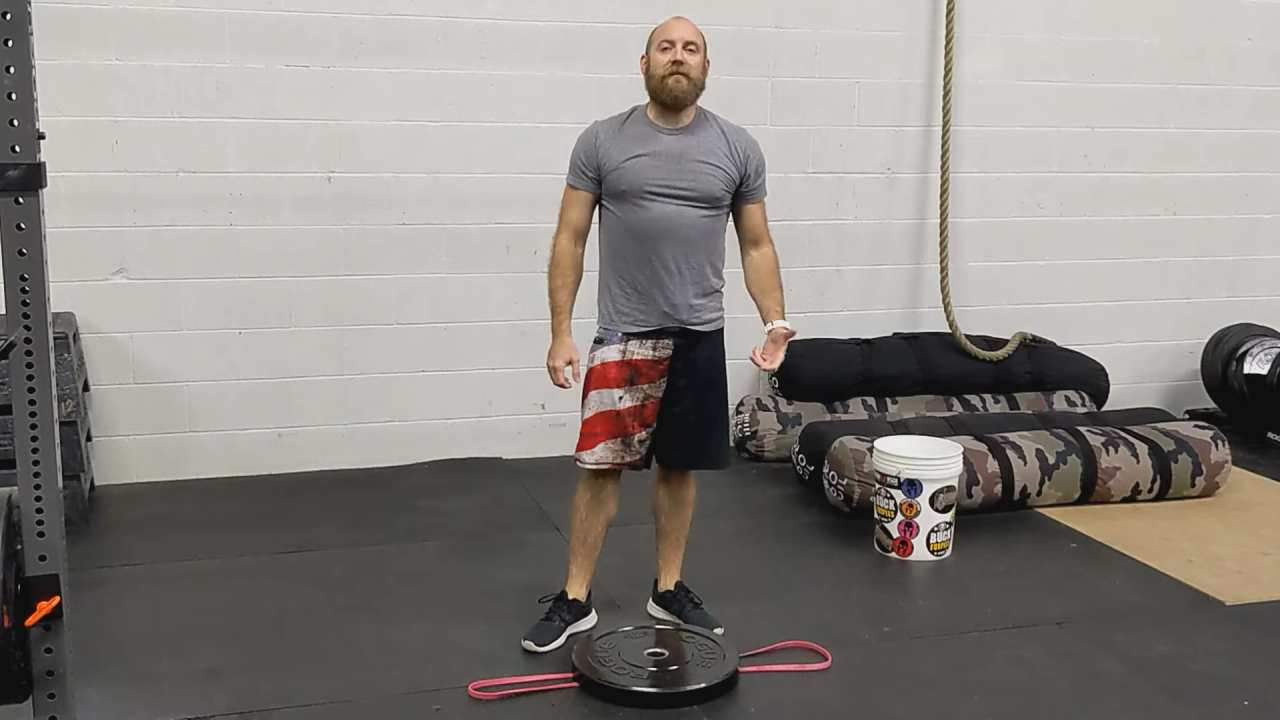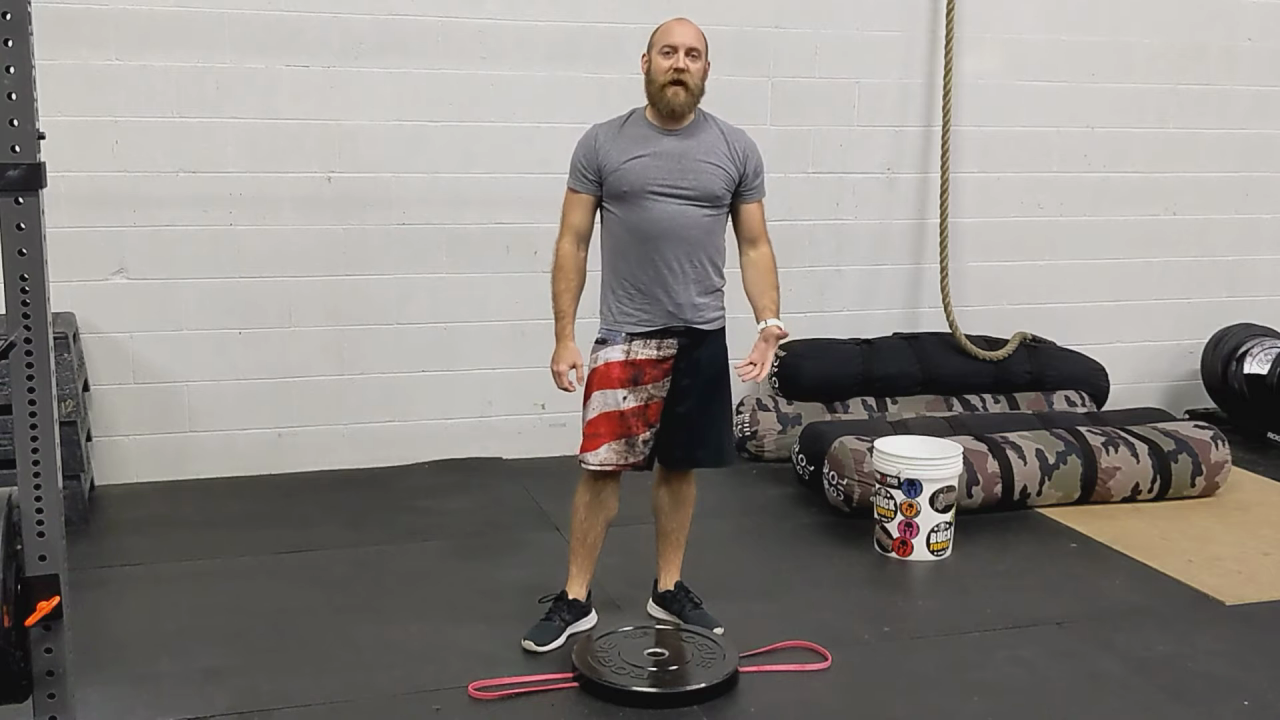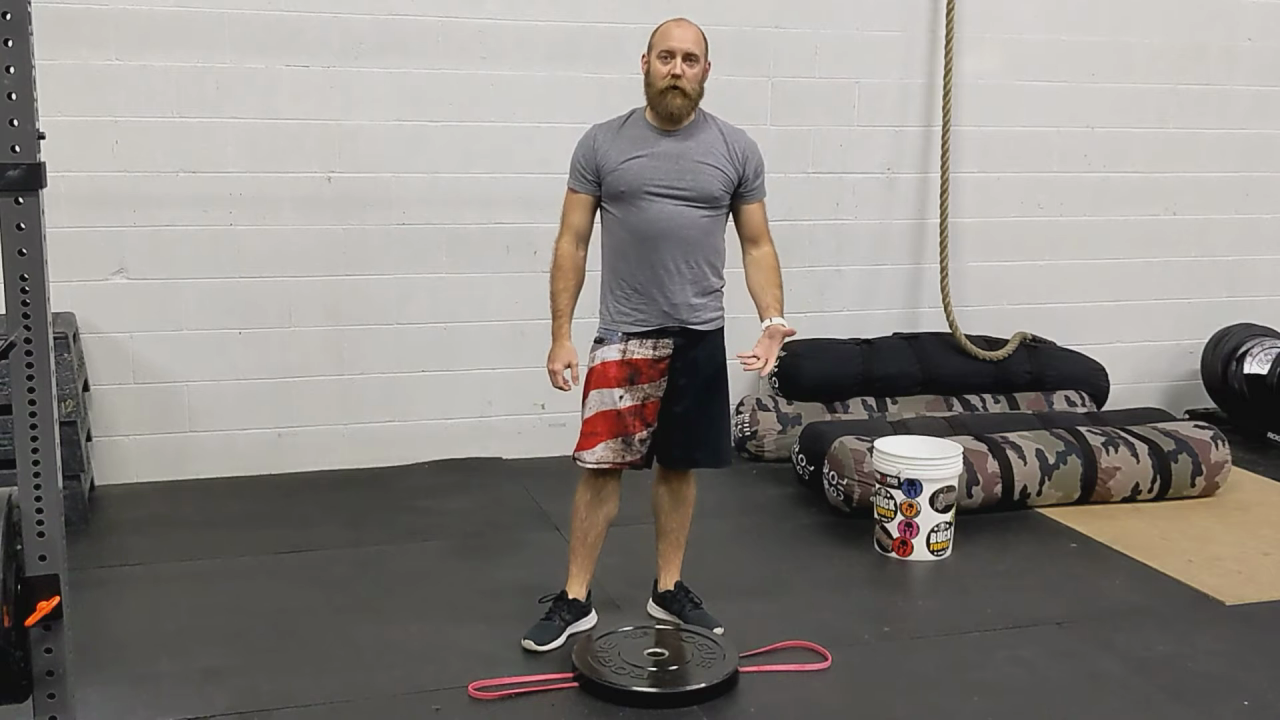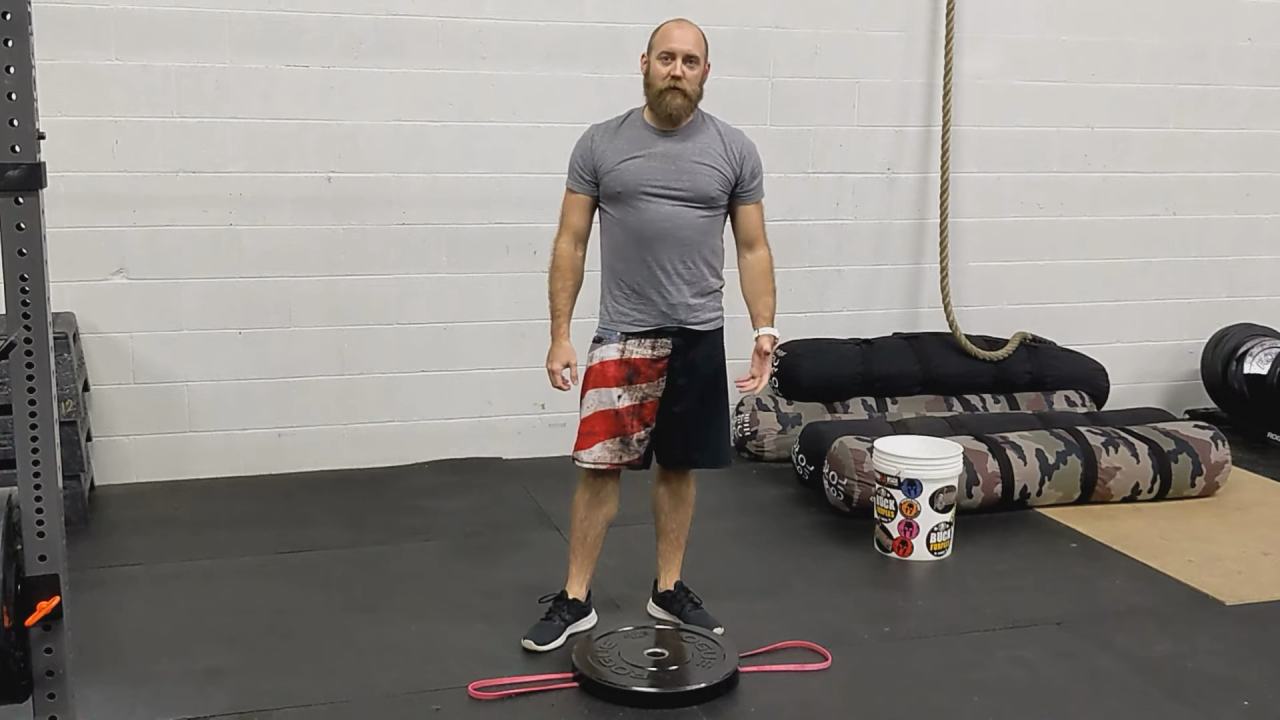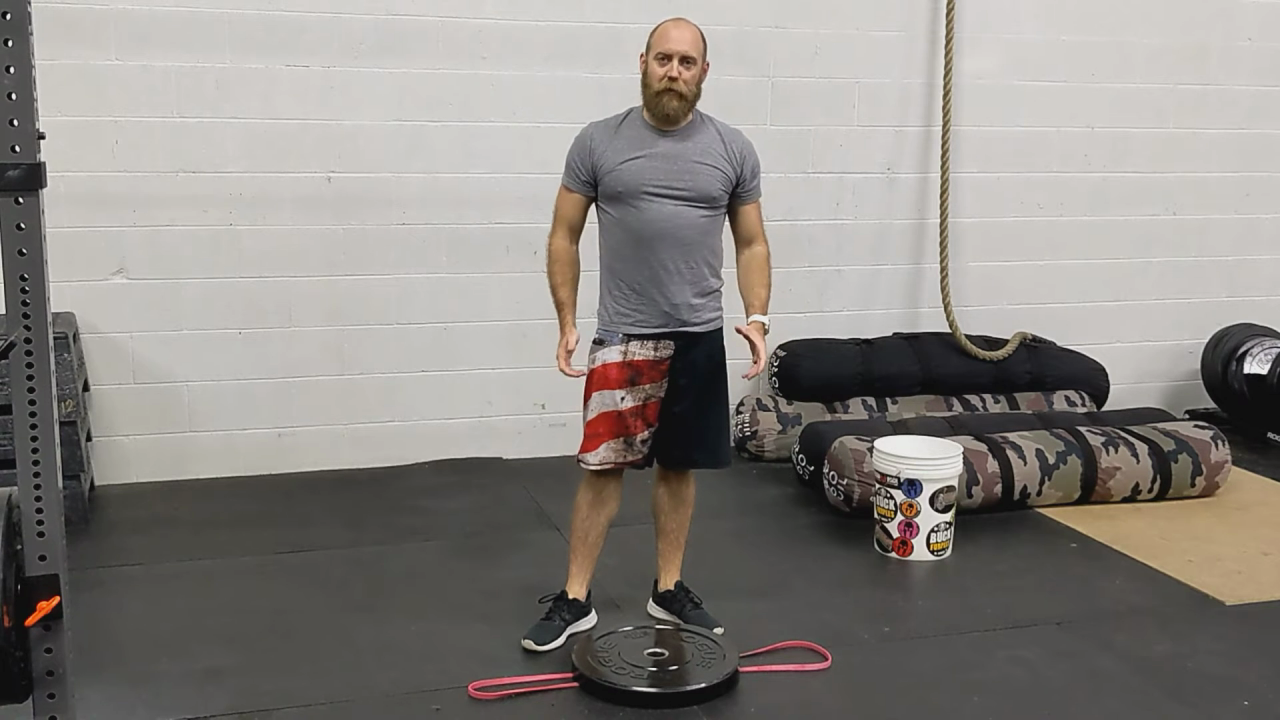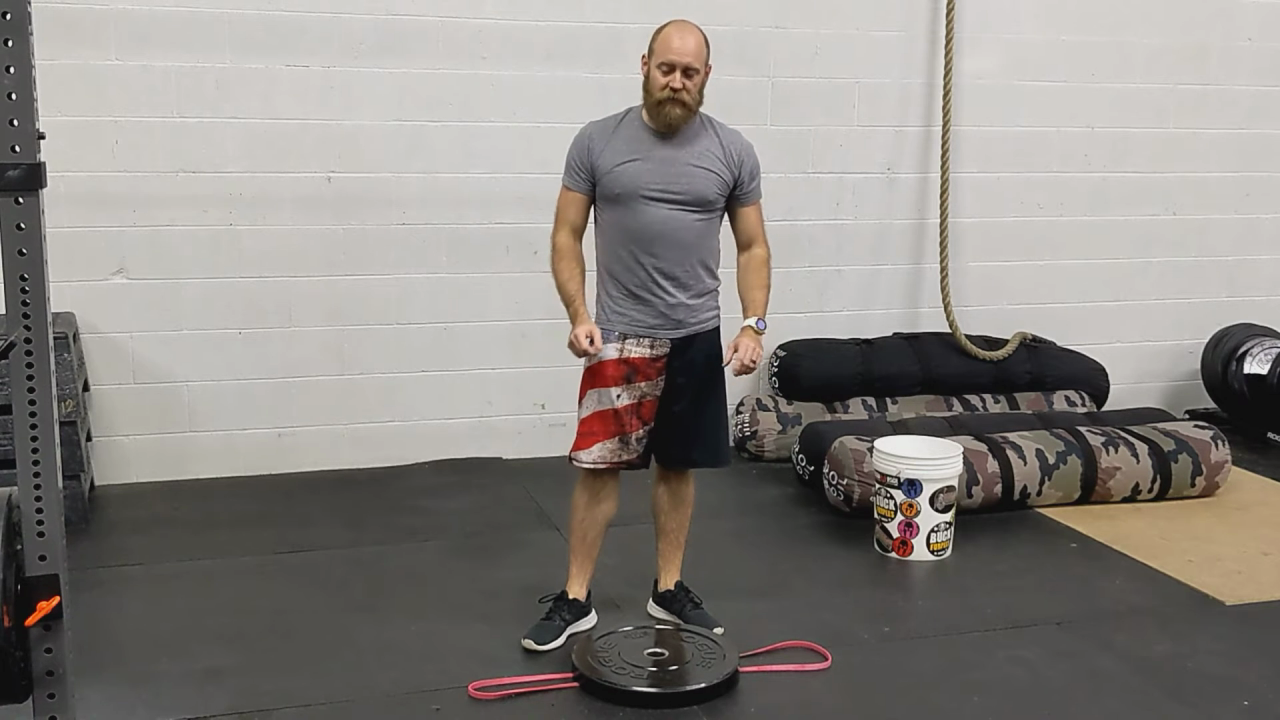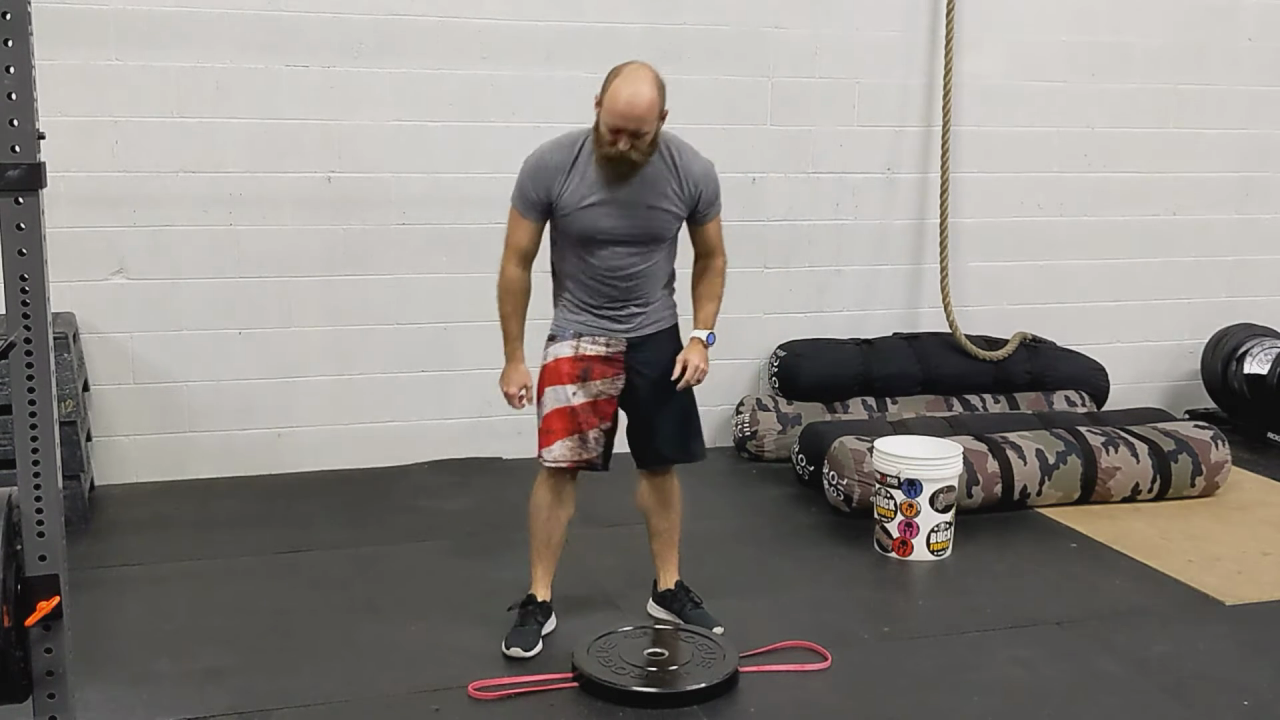
dt=0.5s
person 1, frame 1
left shoulder: (737, 147)
right shoulder: (601, 141)
left elbow: (756, 245)
right elbow: (569, 240)
left wrist: (776, 321)
right wrist: (560, 332)
left hip: (699, 337)
right hip: (624, 337)
left knee: (679, 467)
right knee: (600, 466)
left ankle: (668, 589)
right ankle: (575, 600)
person 1, frame 2
left shoulder: (736, 147)
right shoulder: (602, 143)
left elbow: (754, 245)
right elbow: (572, 243)
left wrist: (769, 323)
right wrist: (564, 336)
left hip: (702, 337)
right hip: (626, 336)
left knee: (679, 466)
right knee: (602, 467)
left ankle: (669, 590)
right ankle: (575, 600)
person 1, frame 3
left shoulder: (736, 149)
right shoulder: (601, 144)
left elbow: (756, 244)
right elbow: (571, 243)
left wrist: (772, 320)
right wrist: (560, 334)
left hip: (700, 337)
right hip: (624, 337)
left knee: (679, 466)
right knee: (601, 466)
left ankle: (668, 588)
right ankle: (575, 599)
person 1, frame 4
left shoulder: (734, 149)
right shoulder: (599, 144)
left elbow: (753, 249)
right elbow: (571, 243)
left wrist: (766, 331)
right wrist: (559, 333)
left hip: (699, 336)
right hip: (623, 336)
left knee: (679, 465)
right knee: (600, 465)
left ankle: (669, 589)
right ankle: (574, 600)
person 1, frame 5
left shoulder: (733, 149)
right shoulder: (598, 142)
left elbow: (751, 244)
right elbow: (564, 237)
left wrist: (757, 317)
right wrist: (566, 323)
left hip: (700, 337)
right hip: (623, 338)
left knee: (679, 466)
right knee: (603, 466)
left ankle: (669, 589)
right ankle: (574, 599)
person 1, frame 6
left shoulder: (732, 150)
right shoulder: (597, 140)
left elbow: (753, 247)
right elbow: (567, 236)
left wrist: (754, 324)
right wrist: (578, 316)
left hip: (698, 337)
right hip: (621, 337)
left knee: (678, 466)
right knee: (597, 465)
left ankle: (668, 590)
right ankle: (574, 600)
person 1, frame 7
left shoulder: (693, 171)
right shoulder: (550, 166)
left elbow: (711, 258)
right elbow: (516, 265)
left wrist: (701, 336)
right wrist: (513, 358)
left hip: (656, 335)
right hip: (579, 335)
left knee: (660, 464)
right knee: (559, 465)
left ankle: (668, 588)
right ankle: (538, 600)
